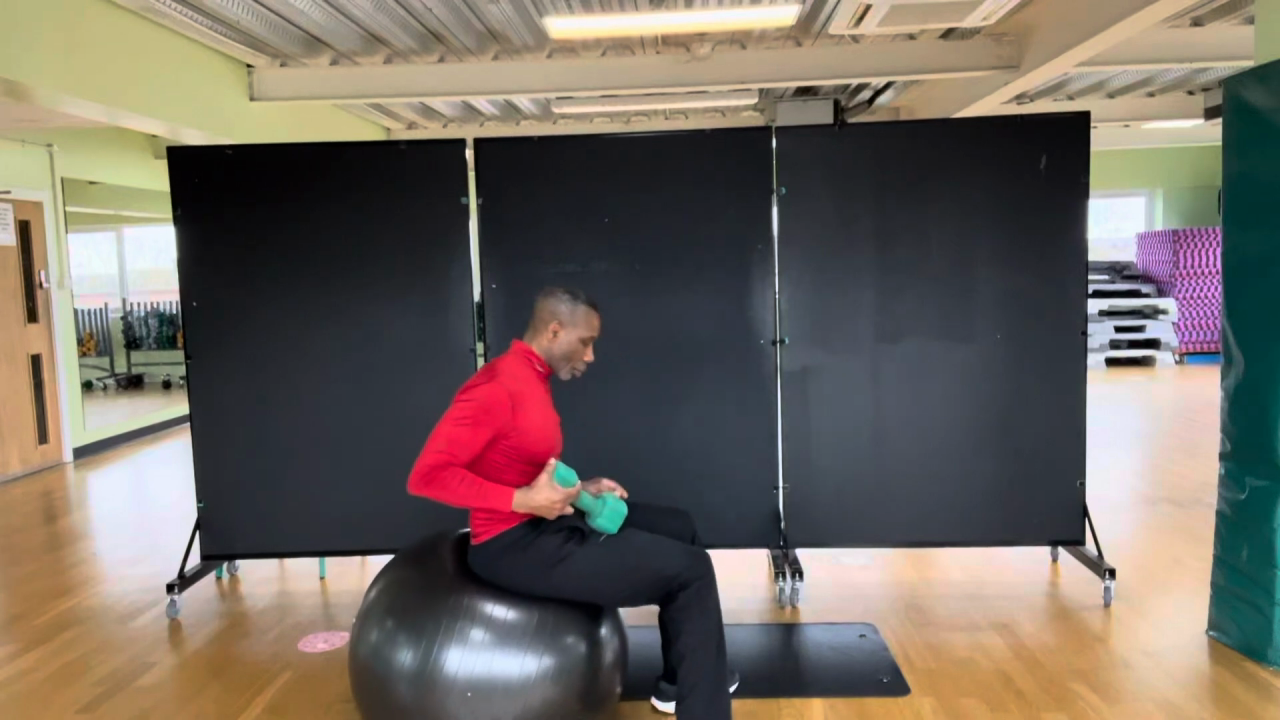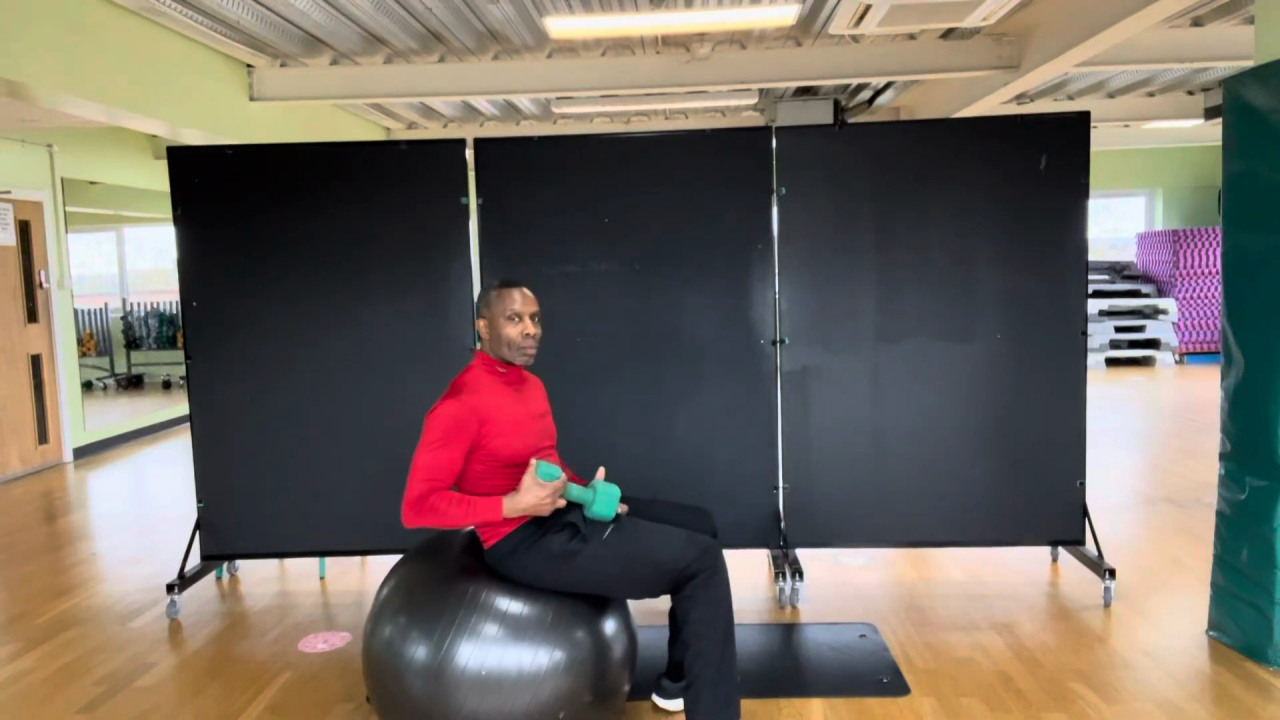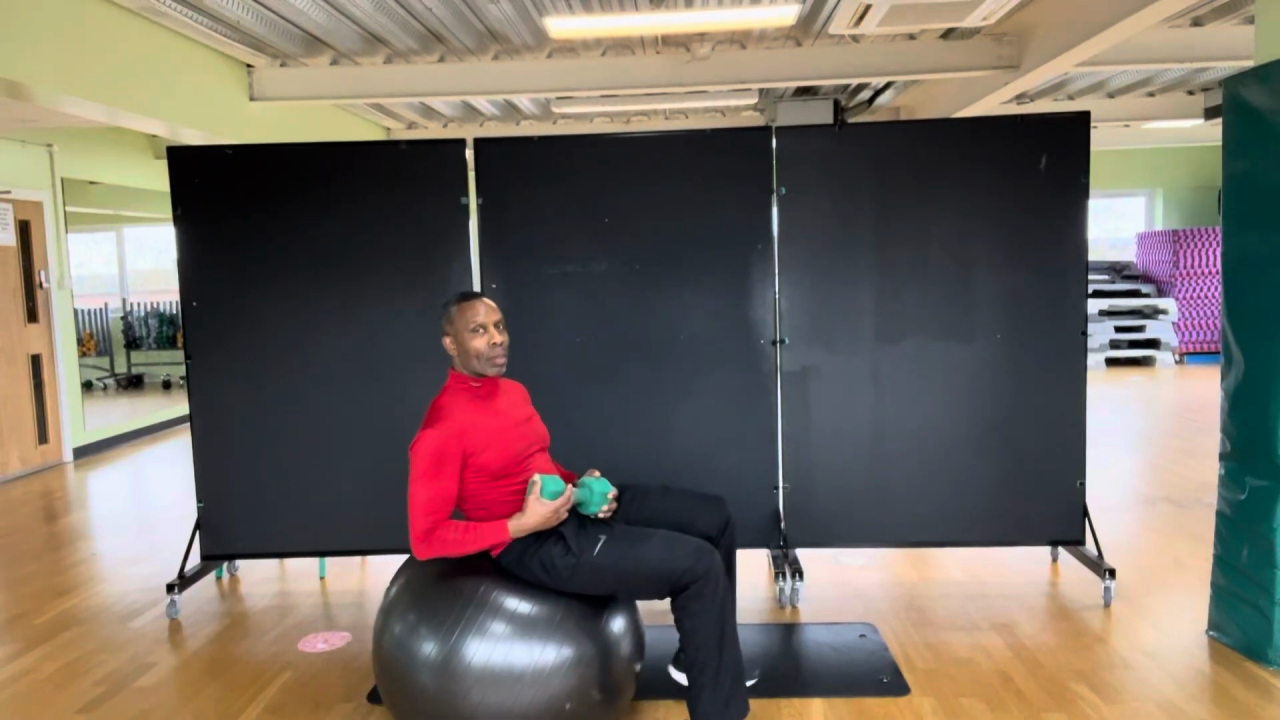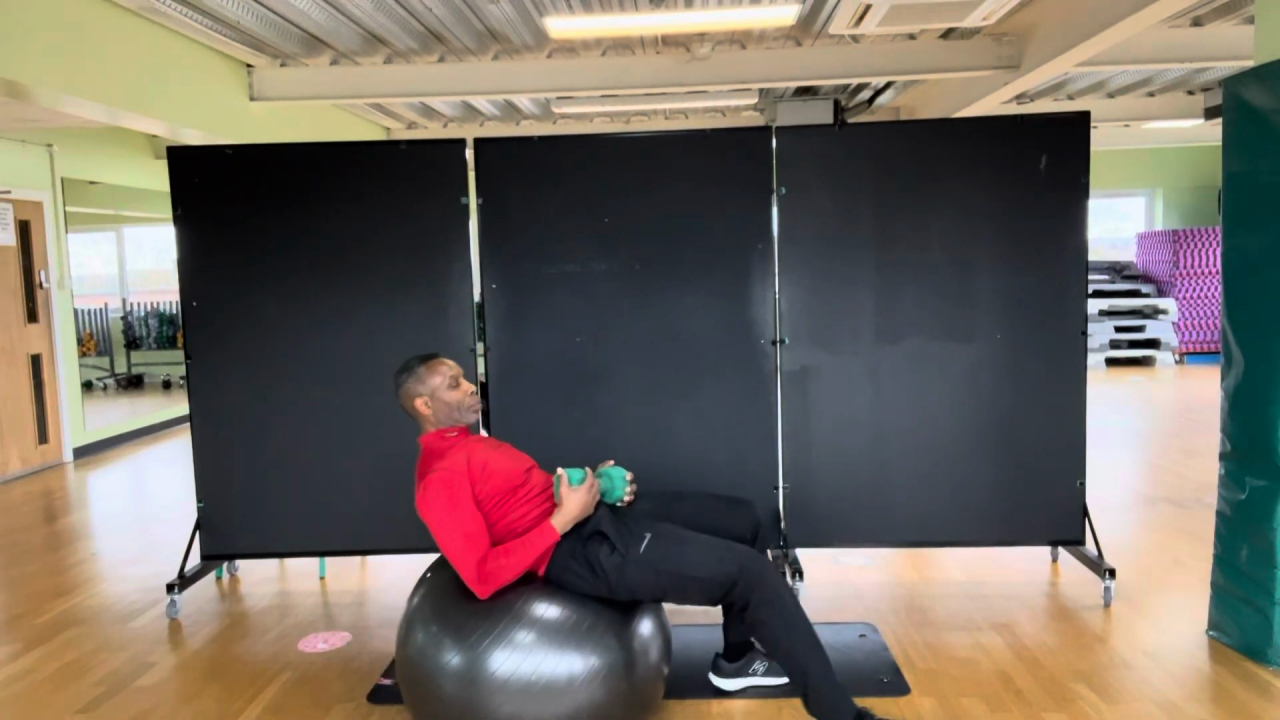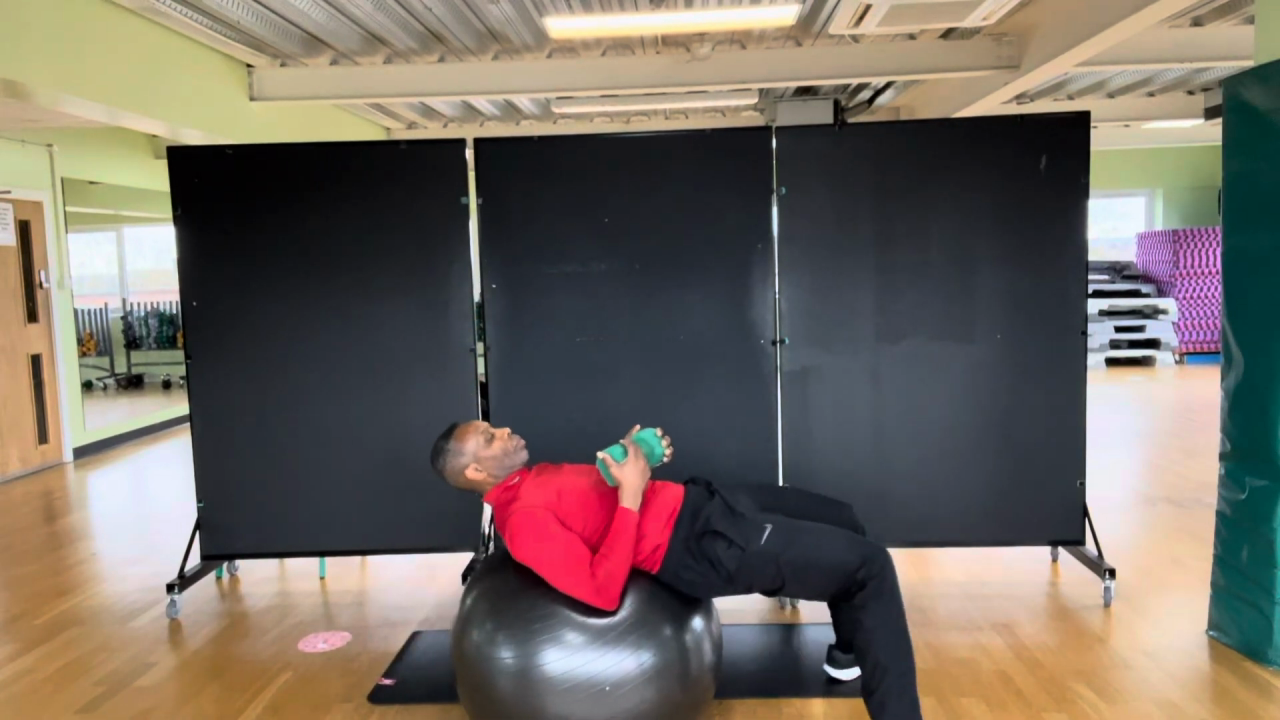
dt=0.7s
person 1, frame 1
left shoulder: (531, 381)
right shoulder: (499, 388)
right elbow: (427, 476)
left wrist: (582, 490)
right wrist: (524, 500)
left hip: (545, 522)
right hip: (516, 546)
left knee: (678, 529)
right knee: (691, 570)
left ankle: (681, 680)
person 1, frame 2
left shoulder: (530, 384)
right shoulder: (462, 404)
right elbow: (418, 506)
right wrist: (514, 504)
left hip: (566, 513)
right hip: (528, 542)
left knee: (698, 526)
right knee: (700, 559)
left ankle: (680, 678)
person 1, frame 3
left shoulder: (514, 392)
right shoulder: (442, 429)
right elbow: (426, 537)
right wrist: (526, 521)
left hip: (571, 507)
right hip: (536, 543)
left knee: (711, 516)
right knee: (696, 565)
left ankle: (697, 660)
person 1, frame 4
left shoulder: (471, 447)
right shoulder: (440, 480)
right elbow: (483, 577)
left wrist: (594, 485)
right wrist: (566, 516)
left hip: (598, 520)
right hip: (586, 553)
left knee: (740, 516)
right knee: (748, 572)
left ankle: (736, 659)
person 1, frame 5
left shoulder: (527, 481)
right shoulder: (523, 520)
right elbow: (604, 591)
left wrist: (633, 459)
right wrist: (631, 494)
left hip: (700, 504)
right hip: (706, 543)
left knee: (840, 521)
right knee: (870, 564)
left ankle: (849, 649)
